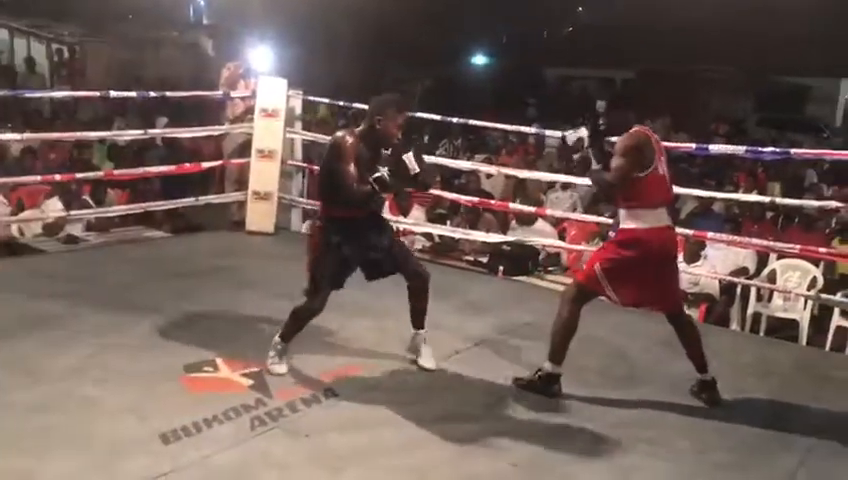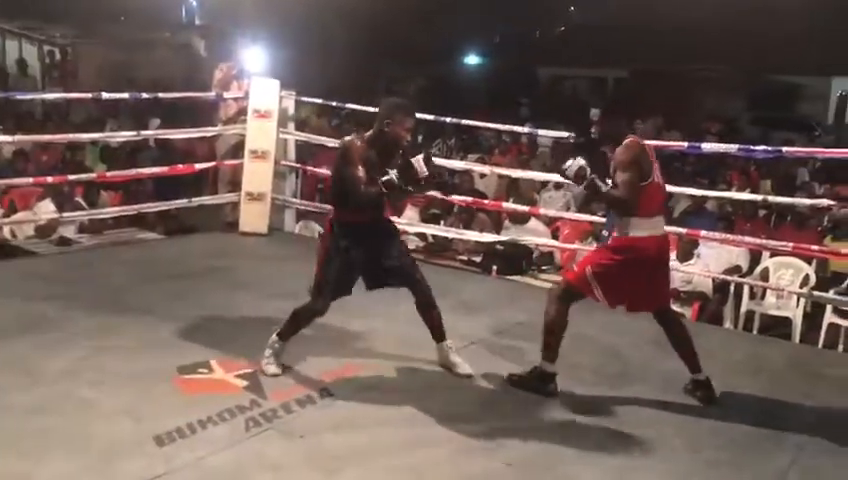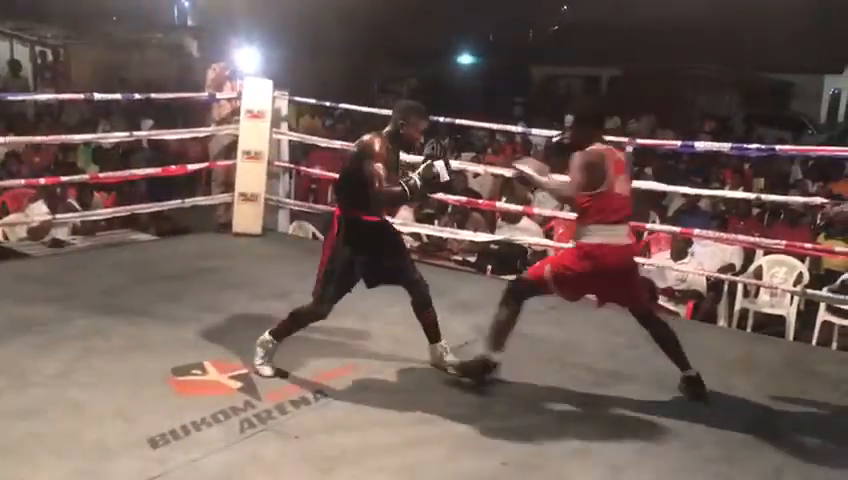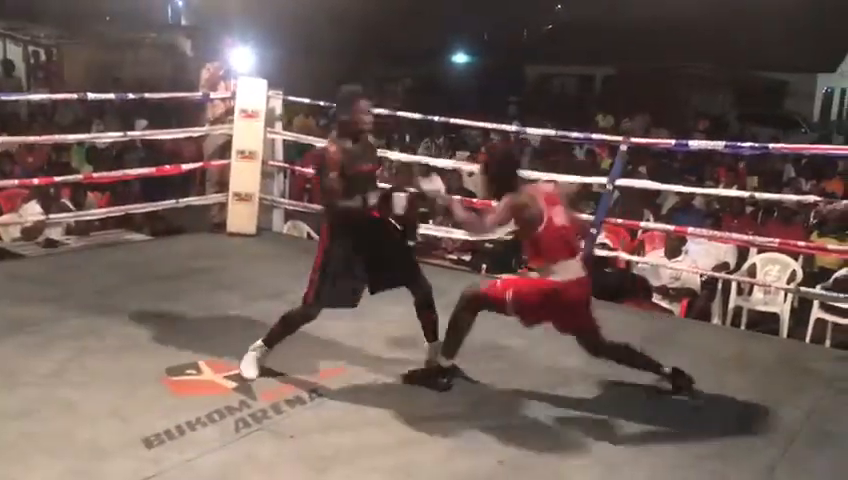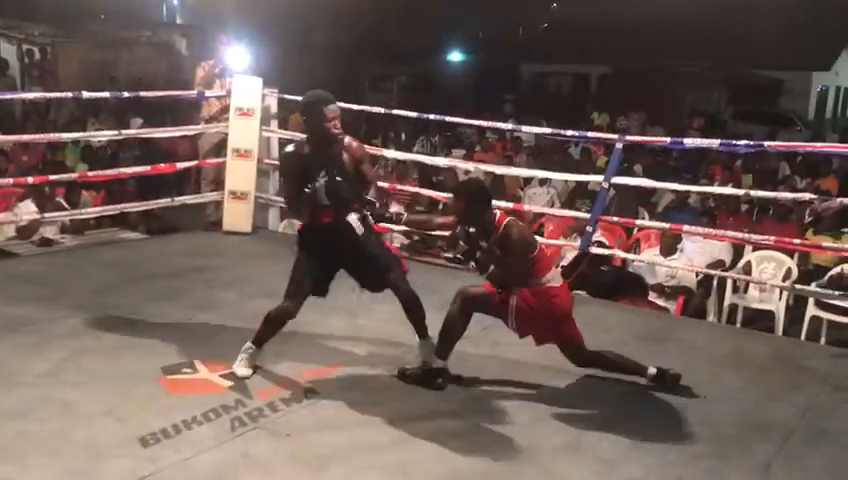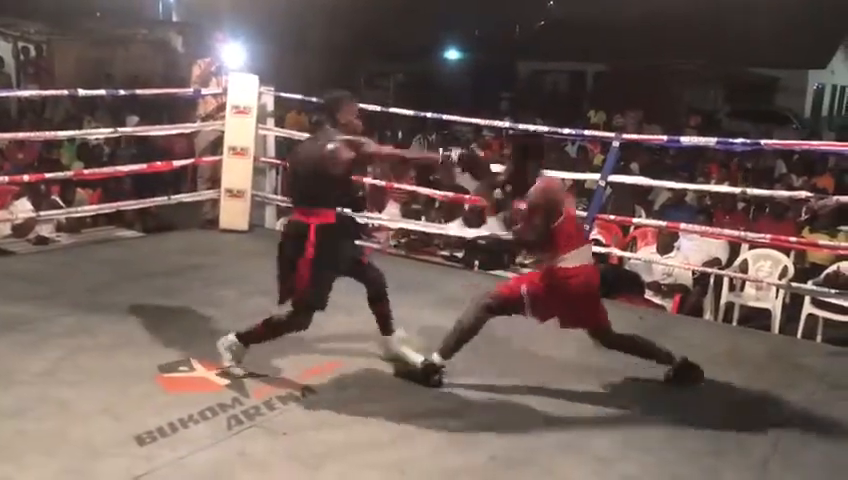
dt=0.2s
person 1, frame 1
left shoulder: (630, 140)
right shoulder: (649, 139)
left elbow: (611, 185)
left hip: (637, 237)
right hip: (663, 234)
left knee: (573, 296)
right knee: (675, 312)
left ankle: (550, 375)
right ankle: (706, 382)
person 1, frame 2
left shoulder: (626, 151)
right shoulder: (642, 148)
left elbow: (625, 201)
left wrist: (592, 185)
right wrist: (597, 188)
left hip: (632, 243)
right hip: (656, 241)
left knee: (561, 294)
right knee: (664, 313)
left ankle: (545, 374)
right ankle: (700, 381)
person 1, frame 3
left shoulder: (587, 157)
right shoulder: (618, 158)
left elbow: (569, 195)
left wrist: (533, 174)
left hip: (594, 251)
right hip: (623, 250)
left knee: (516, 290)
right knee: (645, 314)
left ankle: (488, 362)
right ankle: (690, 376)
person 1, frame 4
left shoulder: (518, 202)
right shoulder: (549, 190)
left elbow: (480, 227)
right elbow: (577, 231)
left wrist: (451, 204)
left hip: (554, 288)
right hip: (577, 283)
left knee: (471, 298)
right knee: (597, 346)
left ankle: (443, 369)
right ankle: (668, 373)
person 1, frame 5
left shoulder: (511, 231)
right shoulder: (484, 223)
left elbow: (508, 283)
right elbow: (437, 223)
left wrist: (481, 259)
right wrist: (402, 218)
left hip: (544, 298)
right hip: (552, 296)
left knee: (465, 299)
right knee: (581, 356)
left ankle: (434, 369)
right ankle: (655, 373)
person 1, frame 6
left shoulder: (540, 193)
right shoulder: (551, 186)
left elbow: (532, 241)
left wrist: (512, 225)
left hip: (564, 277)
right hip: (585, 274)
left knee: (487, 305)
right knee: (607, 337)
left ankle: (434, 365)
right ankle: (679, 365)
person 2, frame 1
left shoulder: (375, 146)
right shoulder: (345, 143)
left elbow: (374, 187)
right elbow: (351, 194)
left wrist: (406, 177)
right wrist: (390, 176)
left hip: (369, 222)
right hip: (337, 226)
left knee: (418, 275)
right knee: (316, 301)
left ankle: (418, 341)
right ankle: (280, 345)
person 2, frame 2
left shoulder: (391, 152)
right shoulder: (354, 147)
left elbow: (390, 188)
right elbow: (360, 196)
left wrist: (420, 178)
right wrist: (398, 179)
left hip: (378, 226)
right hip: (346, 230)
left knee: (421, 288)
right knee: (319, 303)
left ankle: (445, 351)
right ankle: (275, 345)
person 2, frame 3
left shoulder: (391, 148)
right shoulder: (373, 145)
left elbow: (392, 195)
right elbow: (381, 196)
left wrist: (427, 181)
right wrist: (419, 182)
left hip: (376, 227)
right hip: (351, 229)
left knee: (419, 288)
right knee: (321, 306)
left ankle: (439, 351)
right ankle: (268, 342)
person 2, frame 4
left shoulder: (366, 144)
right shoulder: (332, 152)
right elbow: (333, 206)
left wrist: (396, 206)
right wrist: (374, 203)
left hip: (375, 226)
right hip: (344, 232)
left knee: (422, 288)
right knee: (311, 308)
left ankle: (436, 351)
right ankle: (258, 350)
person 2, frame 5
left shoulder: (351, 148)
right shoulder: (294, 155)
left elbow: (369, 184)
right elbow: (292, 205)
left wrist: (355, 208)
right wrist: (312, 195)
left hip: (353, 227)
right hip: (317, 234)
left knee: (401, 286)
right knee: (290, 306)
left ankle: (428, 348)
right ankle: (250, 350)
person 2, frame 6
left shoulder: (308, 146)
right shoulder: (344, 146)
right elbow: (397, 156)
left wrist: (347, 194)
right wrist: (439, 158)
left hip: (325, 229)
right hip: (314, 234)
left knee: (375, 279)
right knee: (300, 317)
left ankle: (391, 343)
right ankle: (234, 343)
person 3, frame 1
right shoulder: (231, 68)
right elbow: (224, 88)
right wrist: (238, 69)
right hip: (234, 127)
right knee: (233, 173)
right ankle: (235, 215)
person 3, frame 2
right shoulder: (223, 69)
right elbow: (217, 89)
right wrist: (231, 70)
right hip: (227, 128)
right knee: (227, 174)
right ankle: (229, 216)
person 3, frame 3
right shoulder: (216, 69)
right elbow: (210, 89)
right wrist: (225, 70)
right hip: (221, 128)
right knee: (220, 174)
right ankle: (222, 217)
person 3, frame 4
right shoulder: (210, 68)
right elbow: (204, 89)
right wrist: (219, 69)
right hip: (215, 127)
right knee: (215, 174)
right ankle: (216, 217)
person 3, frame 5
right shoulder: (205, 67)
right elbow: (199, 88)
right wrist: (215, 67)
right hip: (210, 125)
right knee: (210, 173)
right ankle: (211, 216)
person 3, frame 6
right shoulder: (201, 64)
right elbow: (195, 85)
right wrist: (211, 64)
right hip: (207, 123)
right knee: (206, 171)
right ankle: (208, 214)
